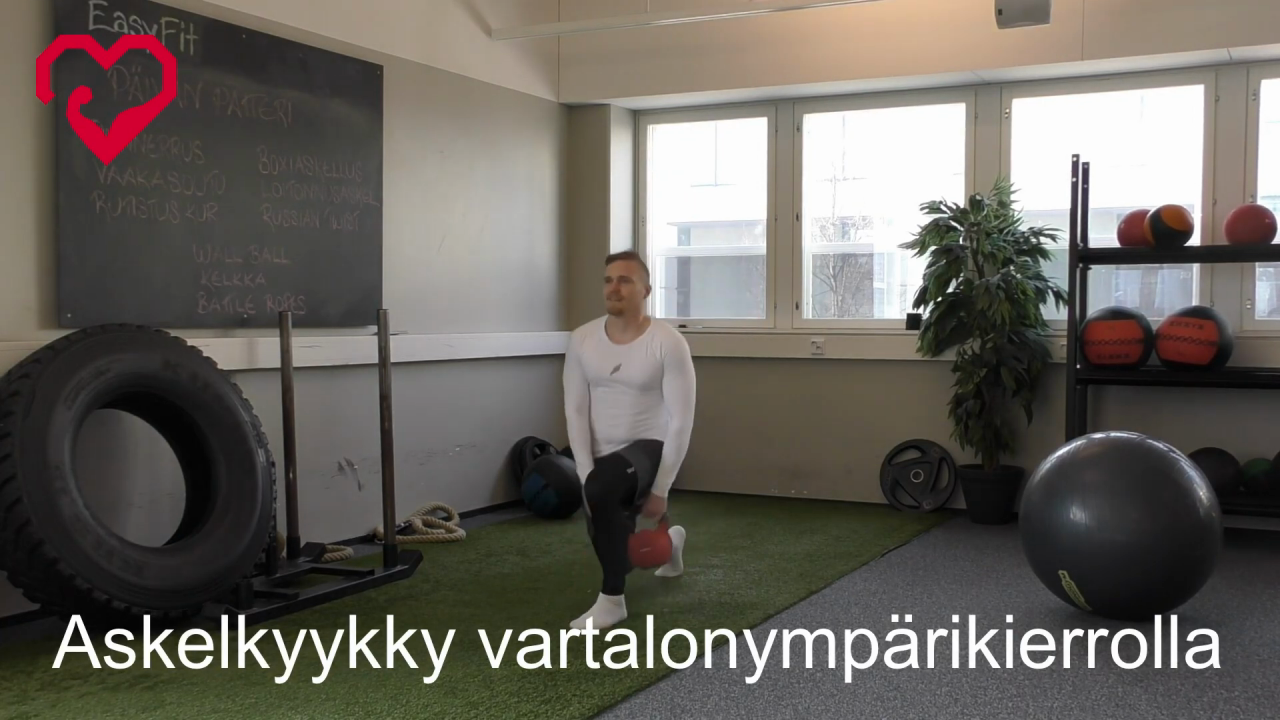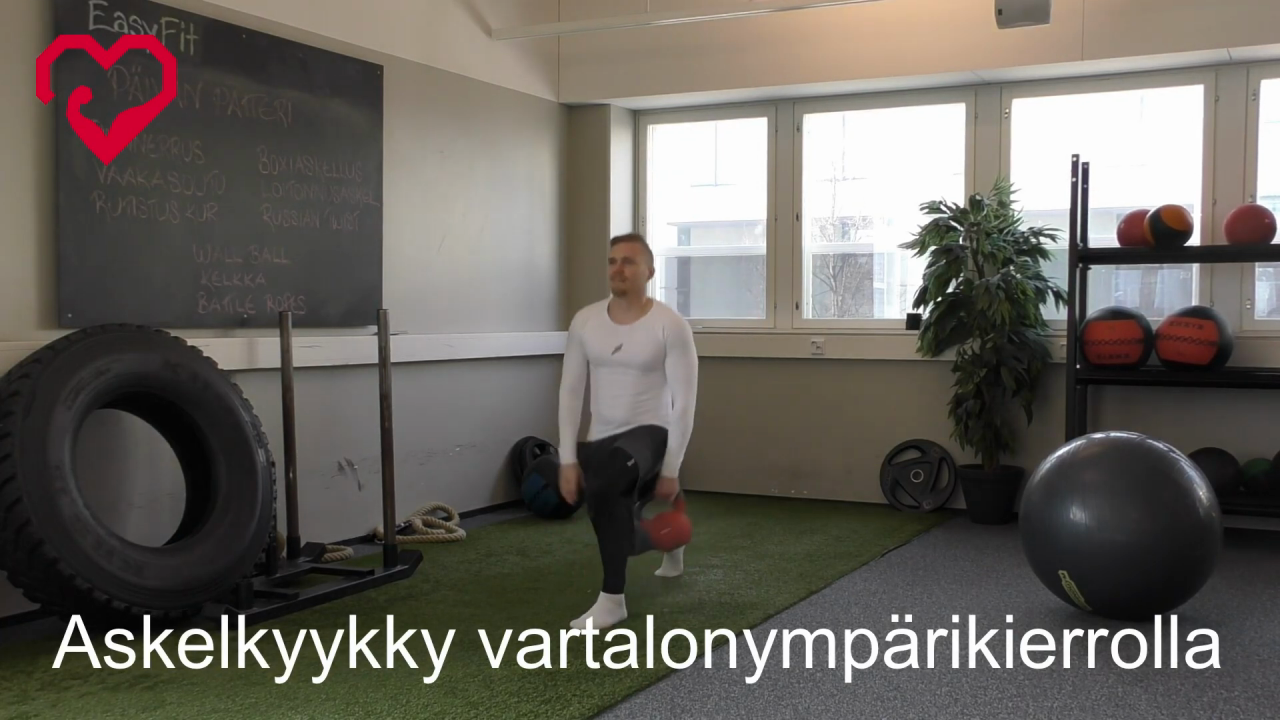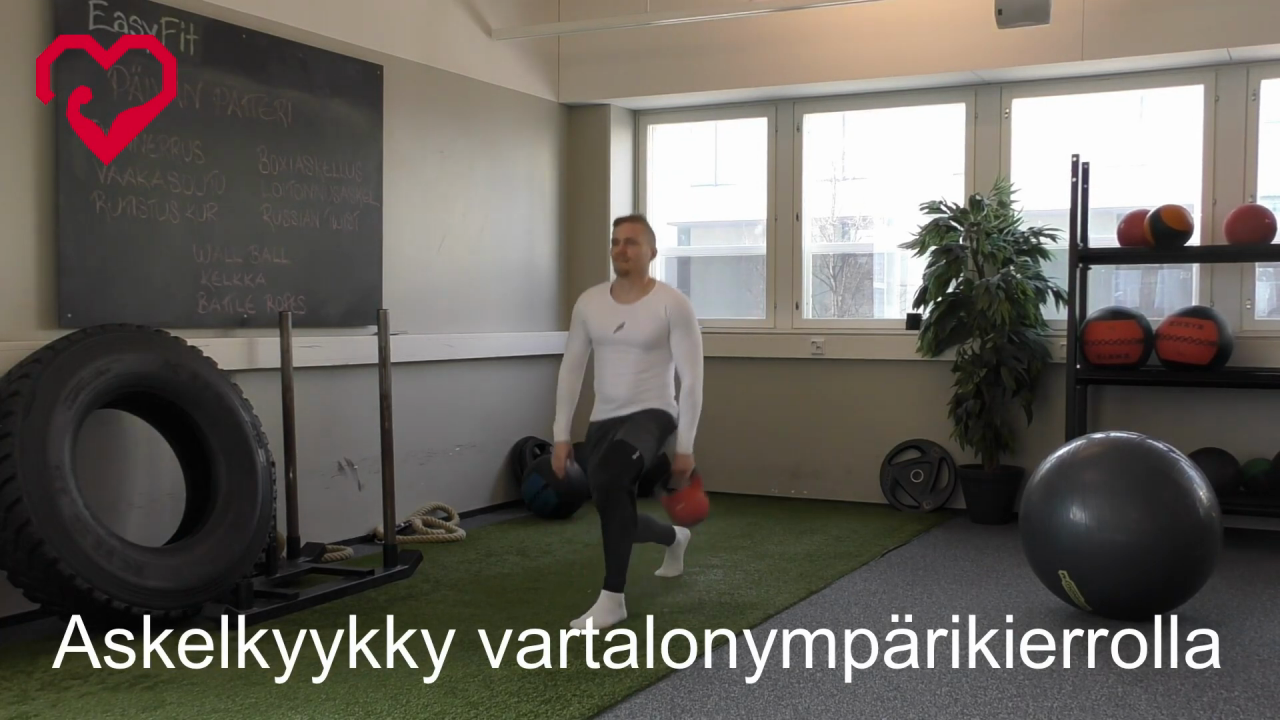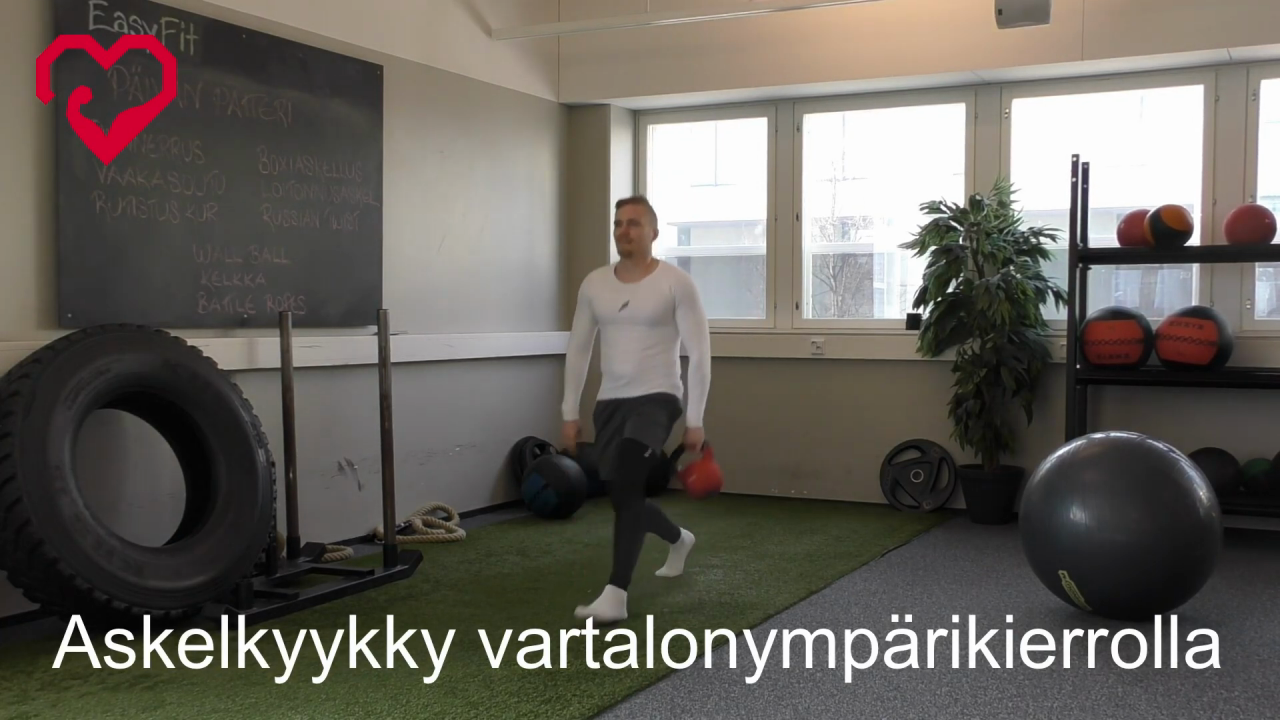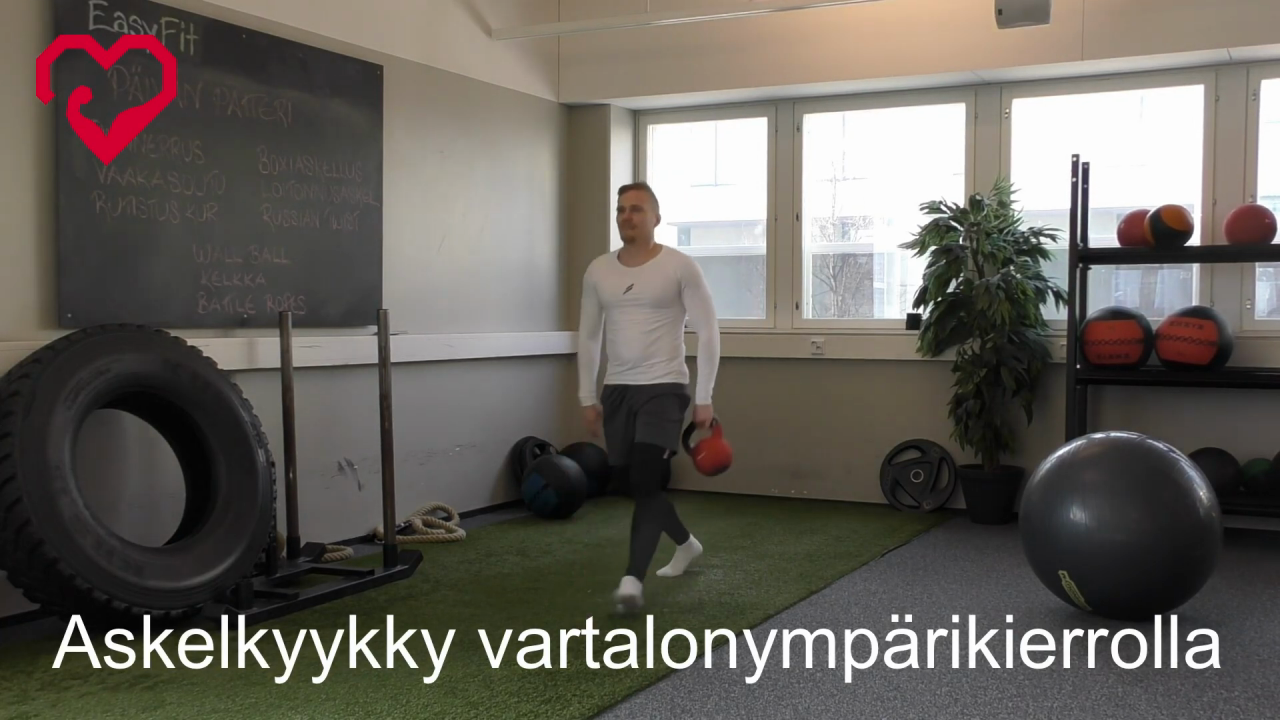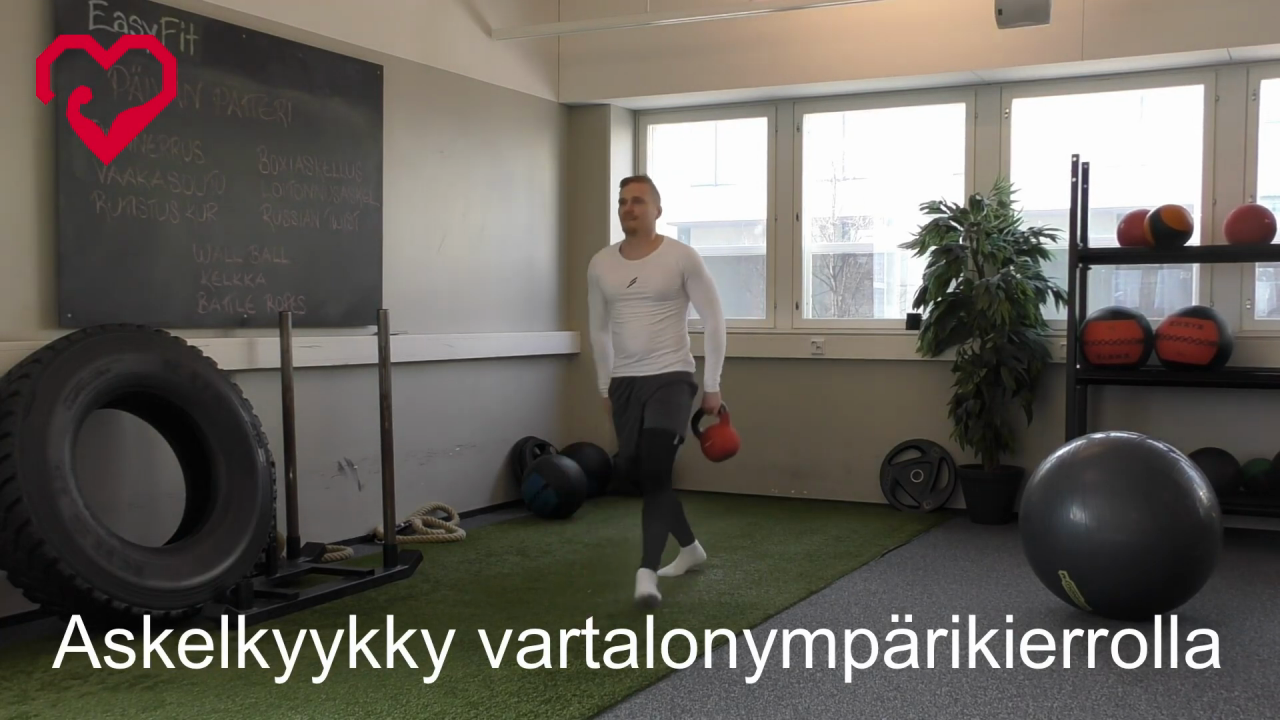
dt=0.1s
person 1, frame 1
left shoulder: (668, 343)
right shoulder: (581, 340)
left elbow: (681, 421)
right elbow: (575, 413)
left wrist: (660, 489)
right wrist: (587, 479)
left hip: (649, 449)
right hip: (602, 456)
left knee: (602, 487)
left ankle: (611, 601)
right ankle: (670, 540)
person 1, frame 2
left shoulder: (669, 324)
right shoulder: (584, 321)
left elbow: (685, 399)
right elbow: (570, 391)
left wrist: (671, 468)
right wrist: (568, 458)
left hip: (648, 431)
right hip: (601, 438)
left knee: (602, 486)
right knee: (619, 537)
left ankle: (611, 600)
right ankle: (671, 545)
person 1, frame 3
left shoulder: (672, 303)
right shoulder: (588, 302)
left elbow: (692, 377)
right elbow: (571, 369)
left wrist: (685, 446)
right wrist: (561, 435)
left hip: (651, 416)
right hip: (604, 420)
left knee: (608, 481)
right knee: (620, 522)
left ankle: (612, 598)
right ankle: (674, 536)
person 1, frame 4
left shoulder: (675, 282)
right shoulder: (594, 284)
left elbow: (699, 352)
right elbow: (577, 351)
left wrist: (694, 421)
right wrist: (570, 412)
left hip: (657, 399)
right hip: (611, 403)
left knee: (625, 488)
right knee: (625, 495)
left ankle: (615, 594)
right ankle: (680, 539)
person 1, frame 5
left shoulder: (679, 266)
right shoulder: (598, 270)
left elbow: (708, 333)
right elbow: (589, 336)
left wrist: (704, 399)
right wrist: (588, 397)
left hip: (663, 388)
right hip: (617, 389)
left knee: (646, 483)
right knee: (637, 485)
left ankle: (633, 581)
right ankle: (686, 544)
person 1, frame 6
left shoulder: (681, 257)
right shoulder: (601, 264)
left elbow: (714, 321)
right elbow: (598, 330)
left wrist: (711, 386)
right wrist: (605, 386)
left hip: (670, 378)
right hip: (625, 382)
left knee: (654, 470)
right knee: (646, 474)
left ankle: (648, 572)
right ankle: (690, 546)
